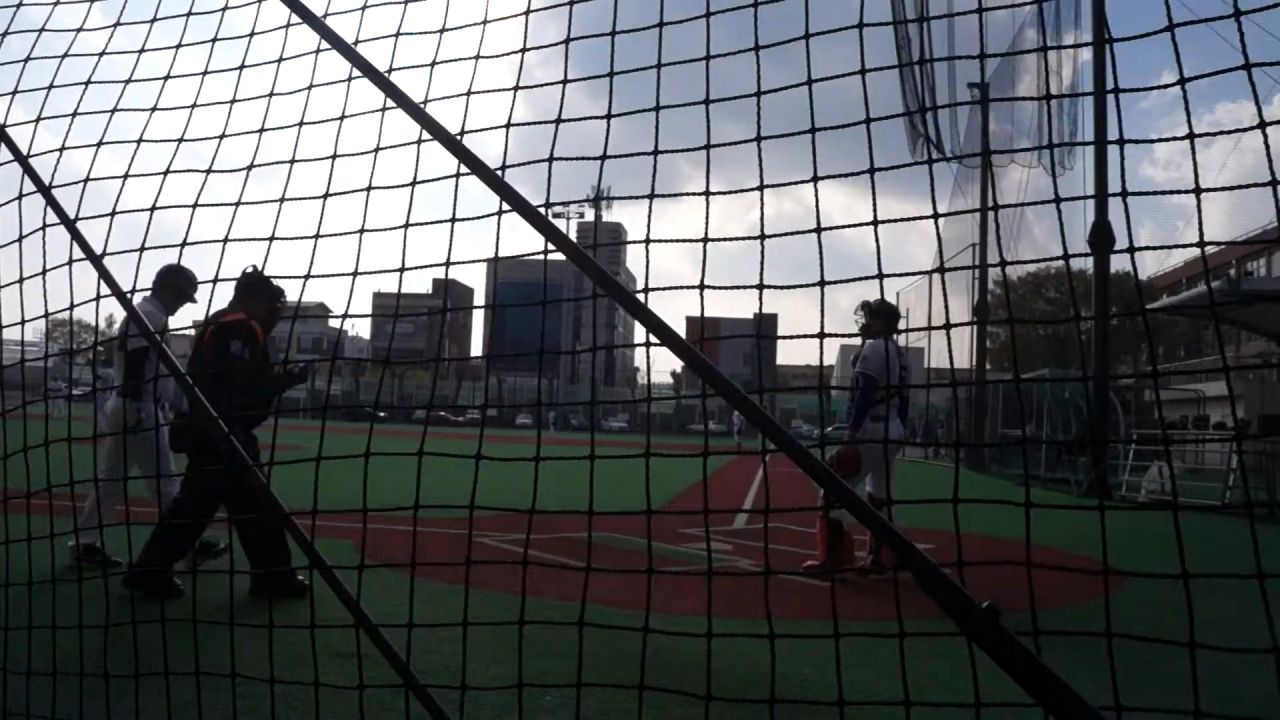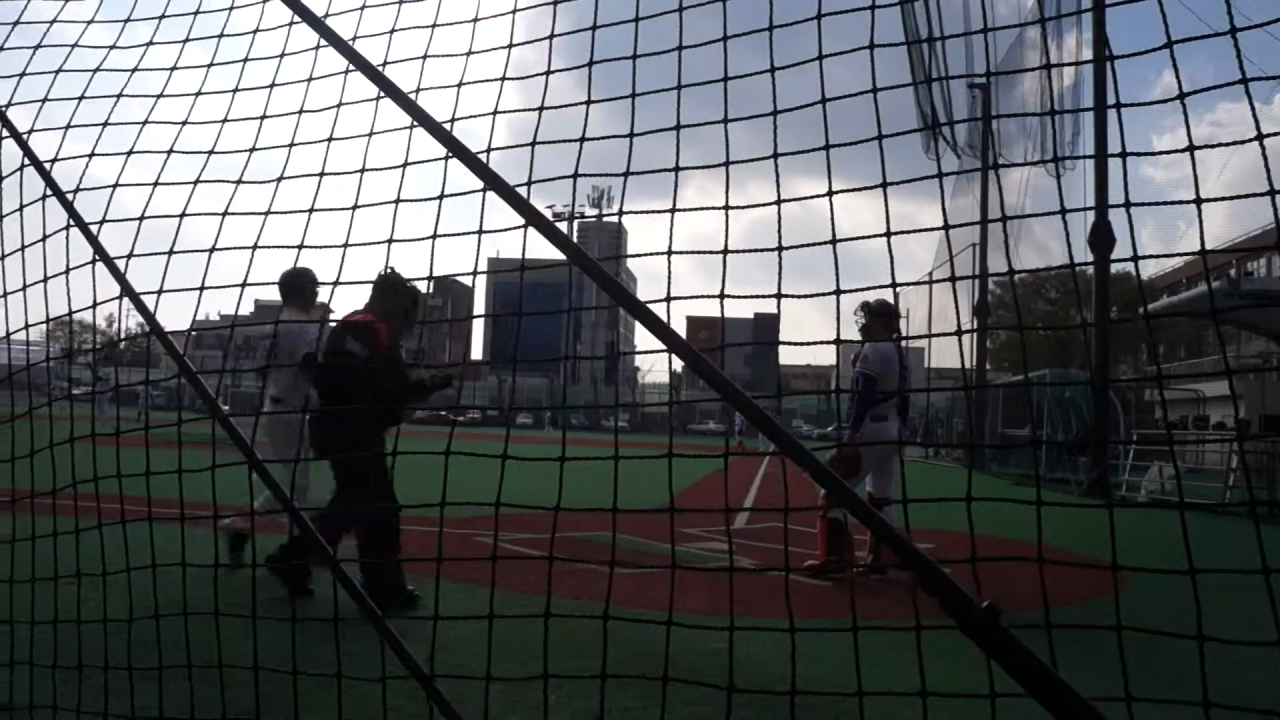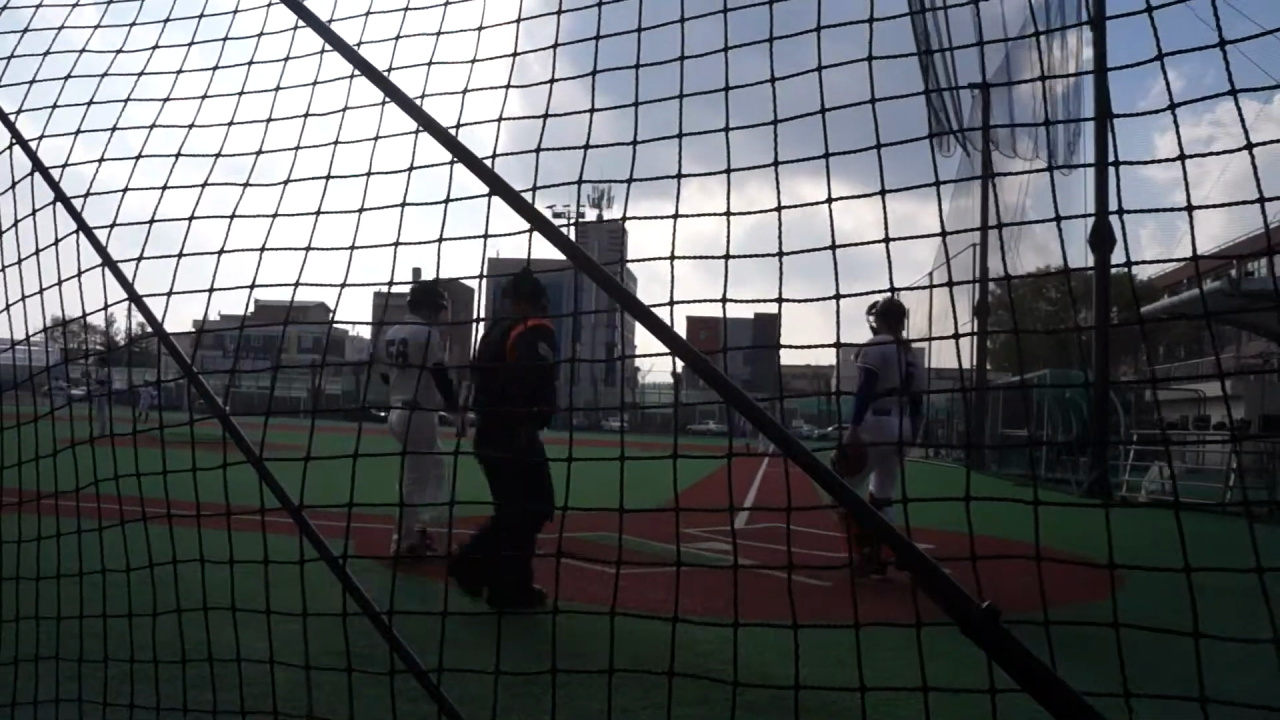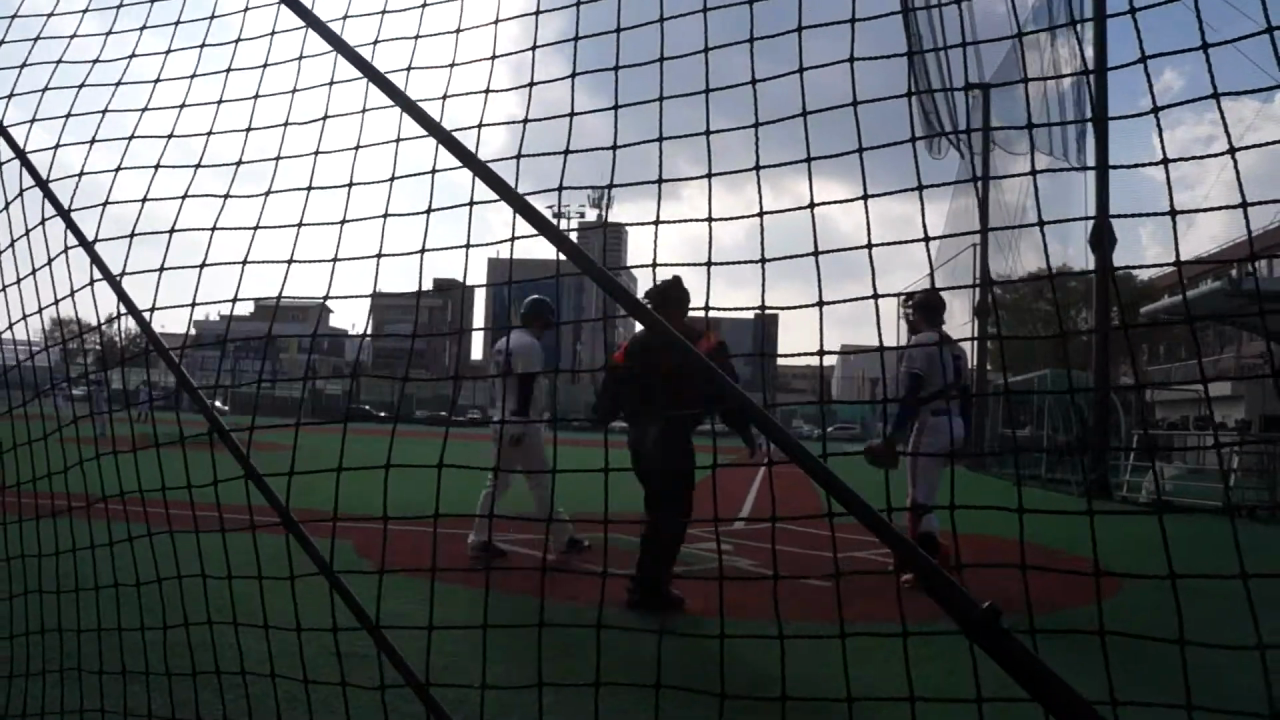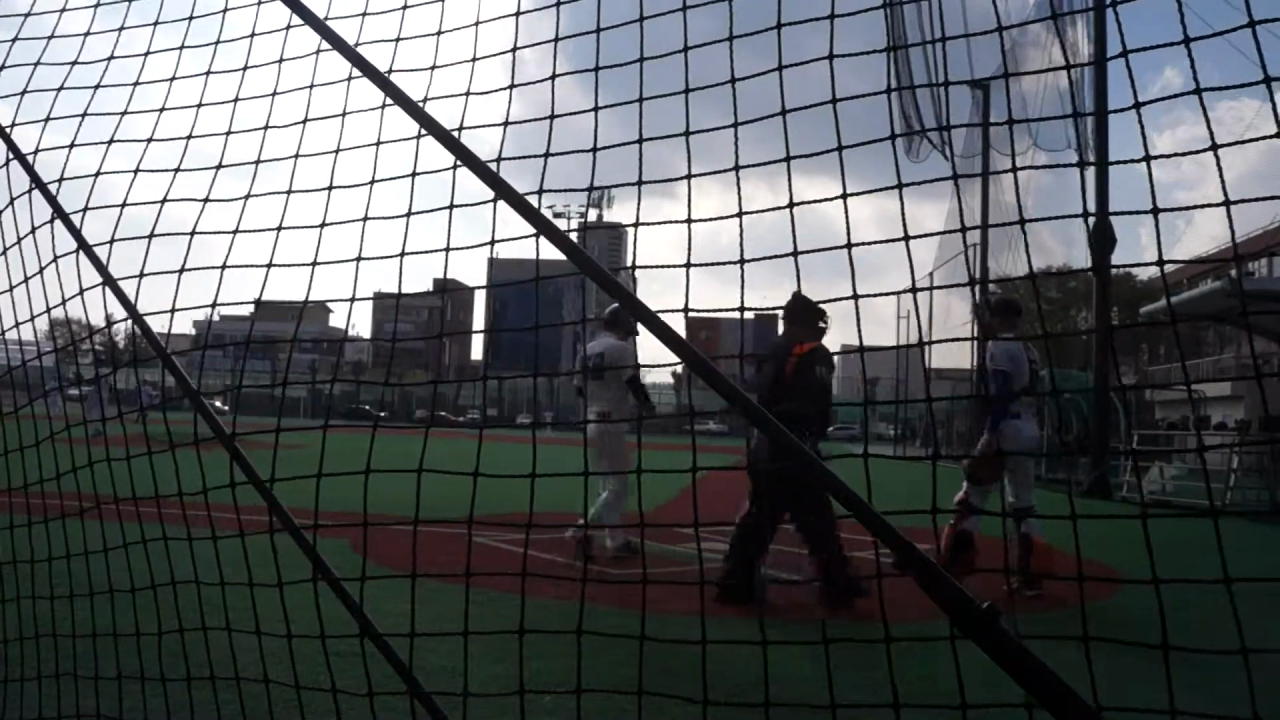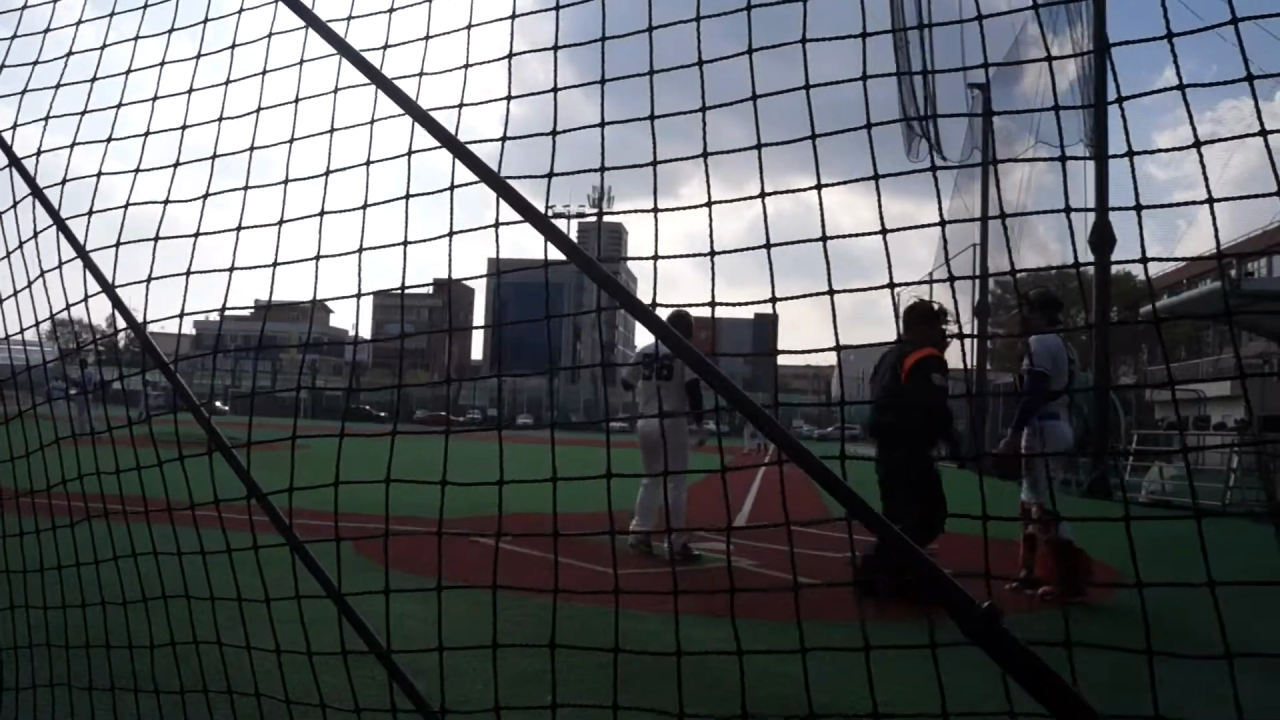
dt=0.7s
person 1, frame 1
left shoulder: (227, 325)
right shoulder: (239, 328)
right elbow: (230, 387)
left wrist: (288, 379)
right wrist: (226, 435)
left hip: (224, 431)
right hip: (220, 432)
left knee: (249, 501)
right knee: (208, 504)
left ankle: (273, 574)
right ankle: (151, 571)
person 1, frame 2
left shoulder: (379, 335)
right shoulder: (361, 330)
left elbow: (391, 391)
right elbow: (338, 383)
left wrist: (429, 386)
right wrist: (330, 427)
left hip: (365, 438)
right hip: (353, 437)
left knee: (349, 506)
right knee: (377, 509)
left ankle: (293, 562)
right ankle: (384, 589)
person 1, frame 3
left shoulder: (494, 333)
right shoulder: (536, 332)
right elbow: (531, 385)
right wrist: (527, 429)
left hip: (491, 433)
right hip: (515, 436)
left knee: (516, 509)
right knee: (533, 507)
left ankle: (508, 583)
person 1, frame 4
left shoulder: (633, 347)
right shoulder: (705, 346)
left elbow: (609, 396)
right elbow: (726, 395)
left wrist: (604, 417)
right wrist: (746, 431)
left hip: (641, 438)
right hip: (674, 439)
left knee: (667, 510)
right knee: (669, 514)
left ankle: (650, 580)
right ankle: (647, 588)
person 1, frame 5
left shoulder: (769, 355)
right shoulder: (812, 354)
right elbow: (814, 405)
right wrist: (811, 437)
left hip: (764, 448)
left knee: (759, 518)
right knee: (817, 519)
left ankle: (735, 582)
right ankle: (838, 584)
person 1, frame 6
left shoulder: (889, 358)
right shoulder: (927, 360)
right elbow: (934, 411)
right wrist: (953, 440)
left hip: (888, 451)
right hip: (912, 453)
left knee: (906, 518)
right knee: (930, 515)
left ankle: (891, 577)
right ankle: (877, 570)
person 2, frame 1
left shoulder: (873, 348)
right shoulder: (899, 353)
left elbow: (864, 395)
right elbow: (903, 399)
left wrist: (851, 435)
left hip: (872, 429)
right hip: (893, 429)
right knee: (880, 496)
left ankle: (833, 558)
right ankle: (878, 558)
person 2, frame 2
left shoulder: (873, 349)
right shoulder: (899, 354)
left elbow: (864, 395)
right elbow: (903, 400)
left wrist: (851, 434)
left hip: (872, 429)
right hip: (893, 429)
right knee: (882, 497)
left ankle: (834, 558)
right ankle: (878, 558)
person 2, frame 3
left shoulder: (876, 346)
right shoulder: (910, 354)
left elbow: (865, 389)
right elbow: (916, 402)
left wrist: (854, 427)
right wrist: (910, 434)
left hip: (876, 425)
right hip: (902, 428)
right knee: (881, 496)
left ankle: (869, 551)
right ankle: (876, 558)
person 2, frame 4
left shoulder: (919, 345)
right shoulder: (955, 348)
left elbow: (910, 395)
right elbow: (965, 395)
left wrist: (892, 433)
right wrist: (960, 437)
left hip: (930, 425)
right hip: (954, 426)
left knee: (921, 500)
right knee: (923, 497)
person 2, frame 5
left shoulder: (999, 346)
right shoulder: (1028, 350)
left elbow: (1000, 393)
left wrist: (991, 435)
left hip: (1006, 428)
right hip: (1028, 428)
left knee: (969, 500)
right knee: (1023, 505)
left ankle: (952, 569)
right ankle: (1028, 576)
person 2, frame 6
left shoulder: (1039, 342)
right shoulder: (1063, 345)
left elbow: (1033, 395)
left wrist: (1012, 435)
left hip: (1043, 428)
right hip: (1060, 426)
left knee: (1043, 509)
right knee: (1030, 504)
left ankle: (1070, 581)
right ankle: (1030, 573)
person 3, frame 1
left shoulder: (147, 314)
right shoulder: (148, 315)
right elbow: (134, 363)
right wrist: (134, 407)
left hip: (131, 408)
right hip: (140, 408)
left knee: (110, 478)
right knee: (163, 477)
left ankle: (86, 542)
person 3, frame 2
left shoulder: (270, 327)
right shoulder: (302, 327)
left elbow: (263, 370)
left hip: (273, 410)
right hip: (292, 413)
left knee: (297, 481)
right knee: (290, 482)
right ankle: (240, 526)
person 3, frame 3
left shoulder: (390, 333)
right shoulder: (427, 333)
left elbow: (385, 375)
right elbow: (440, 377)
right wrist: (457, 412)
left hip: (396, 414)
right hip: (418, 415)
left knee: (431, 475)
right knee: (416, 480)
left ankle: (416, 531)
right ankle: (405, 542)
person 3, frame 4
left shoulder: (501, 344)
right shoulder: (530, 345)
right elbow: (525, 386)
right wrist: (521, 424)
left hip: (500, 422)
right hip: (521, 422)
left knee: (497, 482)
right knee: (542, 483)
left ankle: (480, 540)
right ankle: (562, 539)
person 3, frame 5
left shoulder: (586, 350)
right shoulder: (620, 348)
left elbow: (580, 390)
right elbow: (635, 385)
right wrist: (651, 413)
left hip: (592, 423)
right hip: (611, 425)
left knee: (610, 485)
right knee: (618, 486)
left ankle: (617, 540)
right ankle: (582, 532)
person 3, frame 6
left shoulder: (645, 352)
left elbow: (627, 383)
right elbow: (693, 389)
right wrist: (699, 424)
left hip: (645, 423)
right hip: (672, 423)
left knee: (651, 479)
right knee: (675, 483)
left ankle: (640, 533)
right ankle: (676, 544)
